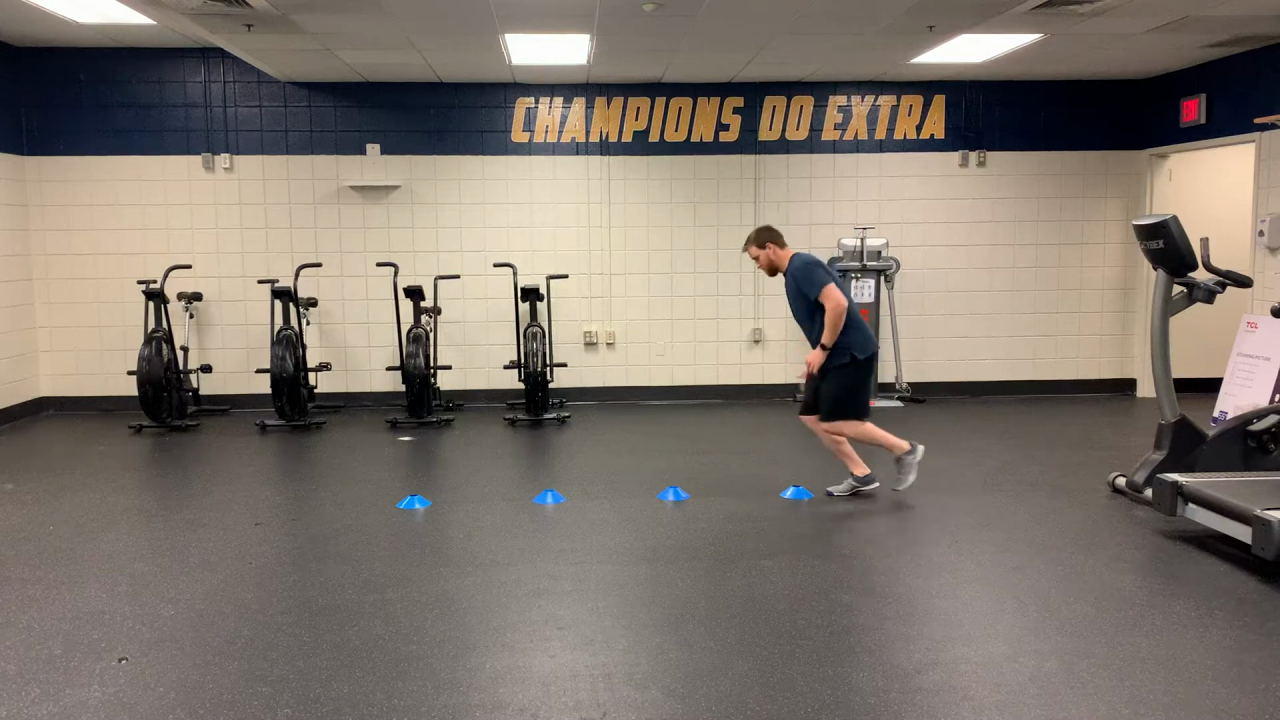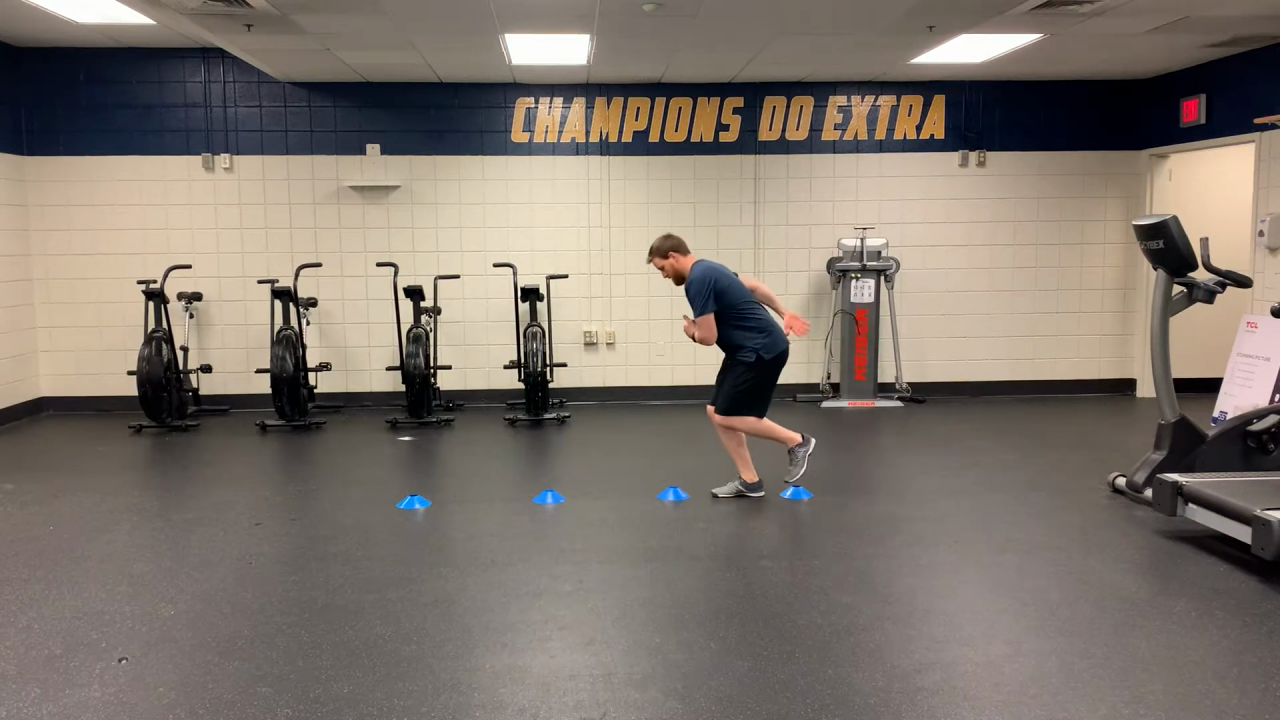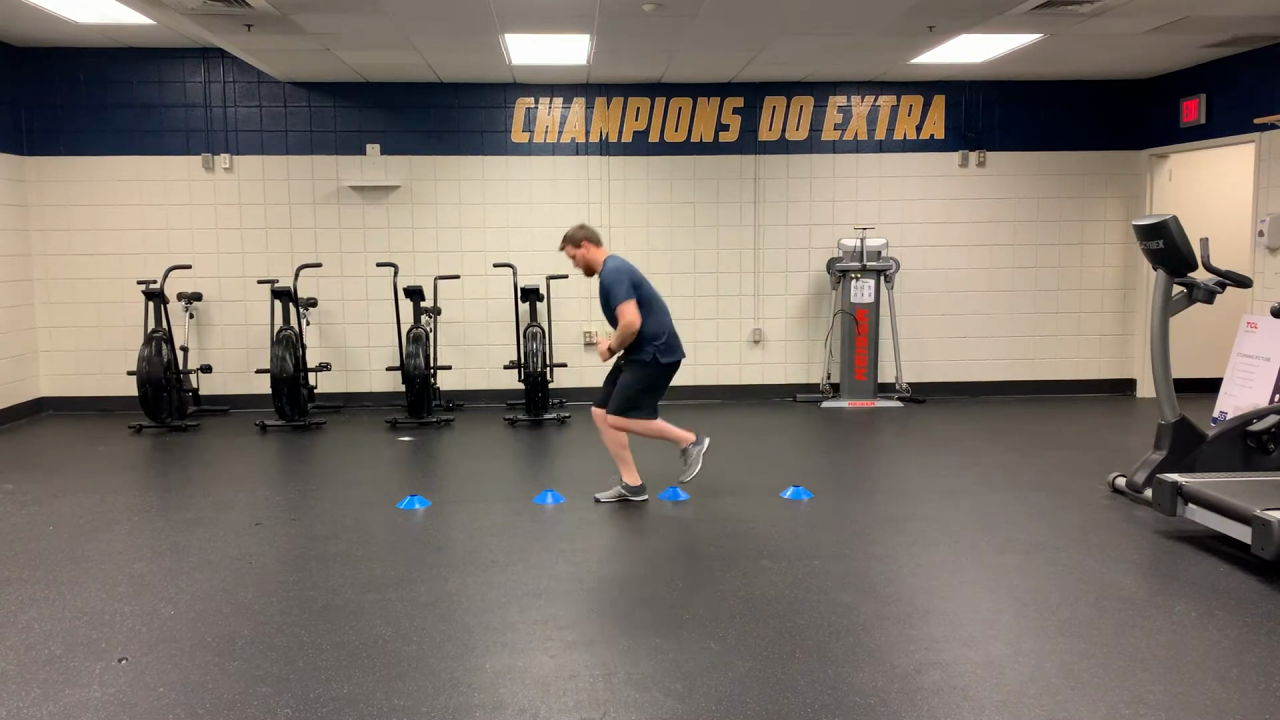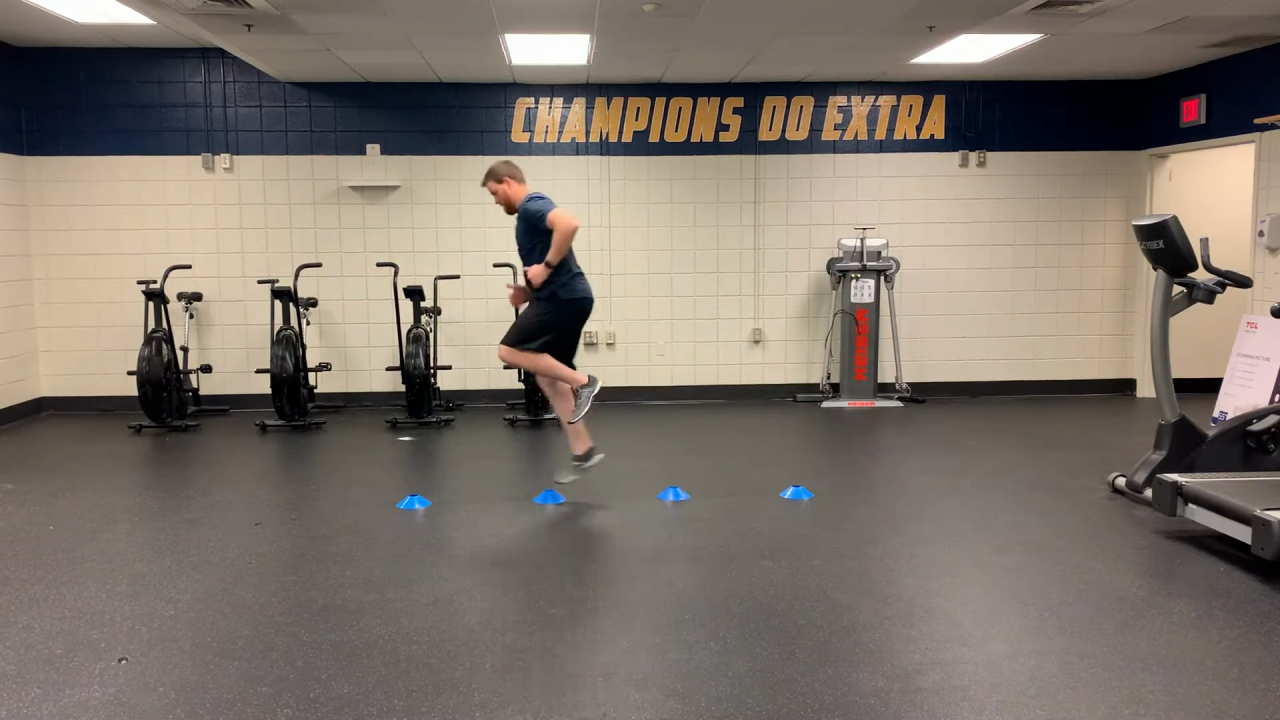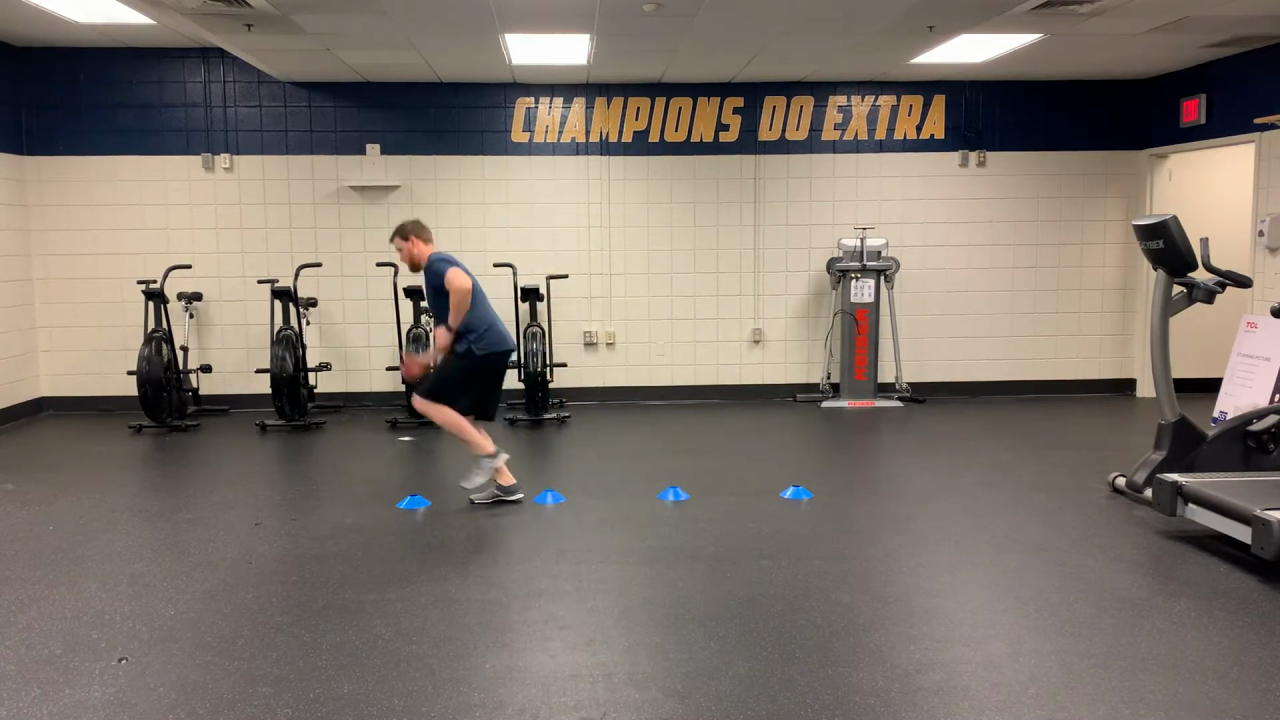
dt=1s
person 1, frame 1
left shoulder: (803, 268)
right shoulder: (793, 275)
left elbow: (838, 304)
left wrist: (821, 350)
right wrist: (819, 354)
left hip: (850, 353)
right hip: (836, 355)
left knee: (834, 422)
right knee: (812, 418)
left ankle: (906, 450)
right ankle: (861, 476)
person 1, frame 2
left shoulder: (697, 280)
right shoulder: (706, 270)
left elbow: (708, 336)
right elbow: (754, 286)
left wrist: (691, 333)
right wrist: (783, 313)
left hip: (761, 351)
right hip: (751, 348)
left knee: (727, 417)
right knee: (716, 412)
left ankle: (797, 441)
right ankle: (749, 481)
person 1, frame 3
left shoulder: (613, 273)
right shoulder: (613, 269)
left elbow: (631, 324)
left wrist: (610, 349)
right wrist: (616, 348)
left hip: (655, 354)
right hip: (644, 353)
left knee: (618, 418)
right knee: (602, 413)
left ankle: (690, 441)
right ankle: (632, 484)
person 1, frame 4
left shoulder: (534, 205)
right shoulder: (532, 208)
left elbow: (569, 224)
left wrist: (546, 266)
right wrist: (527, 288)
left hip: (563, 297)
right hip: (565, 297)
left knee: (510, 352)
right knee: (549, 376)
left ankle: (582, 382)
right ankle: (584, 451)
person 1, frame 5
left shoulder: (437, 263)
right shoulder: (439, 266)
left elbow: (463, 287)
left wrist: (449, 332)
right wrist: (430, 360)
left hip: (480, 348)
right hip: (494, 347)
left knee: (425, 402)
right knee: (470, 420)
left ankle: (489, 452)
right ankle: (506, 483)
